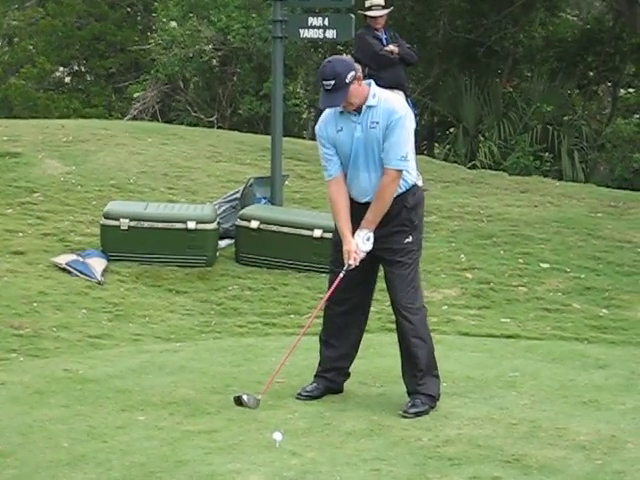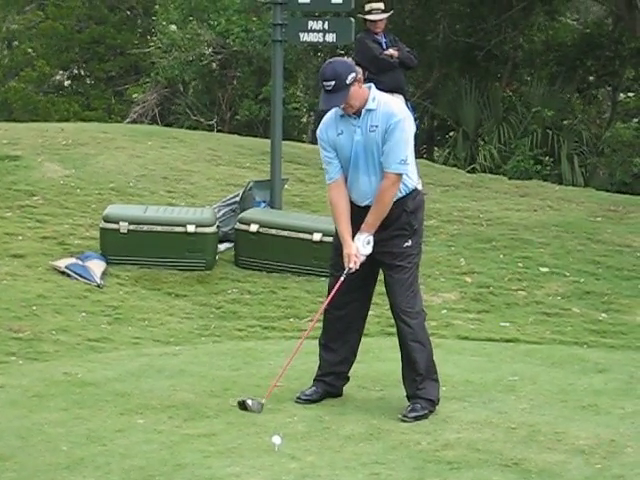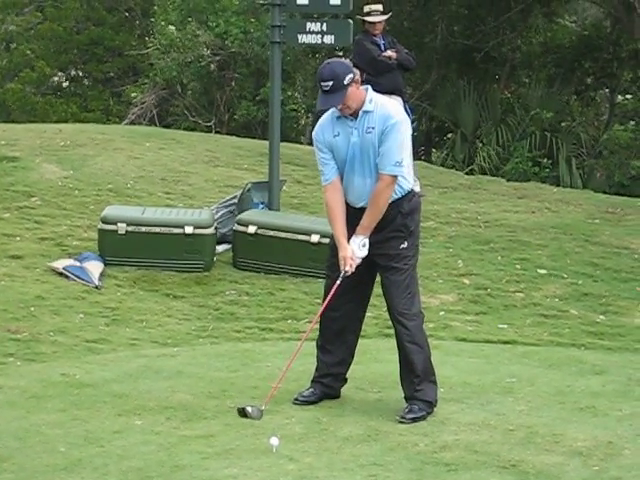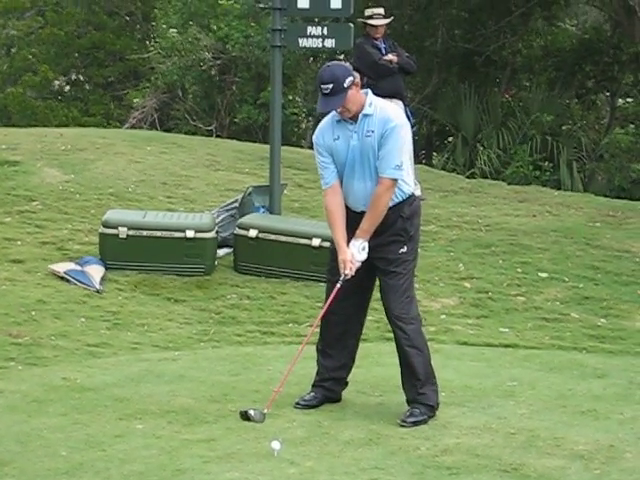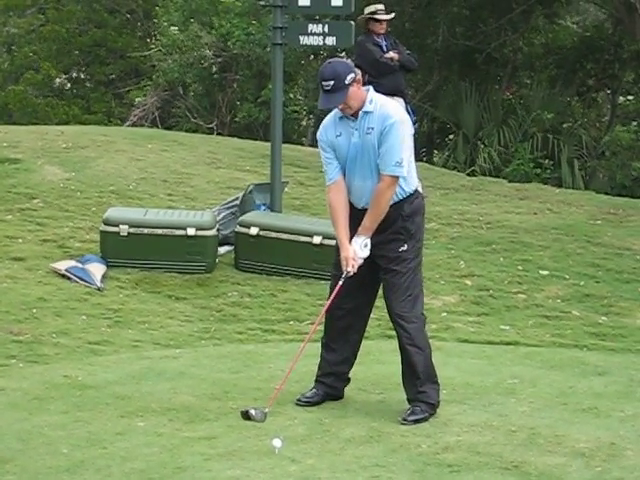
dt=0.2s
person 1, frame 1
left shoulder: (394, 110)
right shoulder: (327, 123)
left elbow: (392, 176)
right elbow: (336, 182)
left wrist: (367, 230)
right wrist: (348, 237)
left hip: (398, 209)
right hip: (355, 209)
left knee: (406, 300)
right knee: (341, 298)
left ankle: (424, 388)
right ankle: (331, 375)
person 1, frame 2
left shoulder: (394, 114)
right shoulder: (328, 126)
left elbow: (392, 180)
right elbow: (337, 185)
left wrist: (367, 234)
right wrist: (347, 241)
left hip: (399, 213)
right hip: (355, 212)
left knee: (406, 304)
right knee: (341, 302)
left ankle: (423, 392)
right ankle: (330, 379)
person 1, frame 3
left shoulder: (391, 116)
right shoulder: (324, 128)
left elbow: (387, 182)
right elbow: (332, 187)
left wrist: (362, 237)
right wrist: (343, 243)
left hip: (395, 215)
right hip: (352, 214)
left knee: (403, 307)
right knee: (338, 303)
left ankle: (421, 394)
right ankle: (327, 380)
person 1, frame 4
left shoulder: (391, 120)
right shoulder: (324, 132)
left elbow: (386, 186)
right elbow: (333, 191)
left wrist: (361, 240)
right wrist: (342, 247)
left hip: (395, 219)
right hip: (353, 218)
left knee: (401, 309)
right knee: (338, 308)
left ankle: (423, 397)
right ankle: (328, 384)
person 1, frame 5
left shoulder: (392, 117)
right shoulder: (328, 129)
left elbow: (388, 183)
right elbow: (336, 188)
left wrist: (364, 238)
right wrist: (345, 244)
left hip: (399, 216)
right hip: (357, 215)
left knee: (403, 308)
right knee: (343, 304)
left ankle: (424, 396)
right ankle: (331, 381)
person 2, frame 1
left shoulder: (392, 35)
right shoulder: (363, 36)
left elbow: (413, 57)
right elbow: (380, 59)
left wrist: (397, 51)
right wrist: (400, 56)
left hip: (398, 90)
person 2, frame 2
left shoulder: (392, 39)
right shoulder: (362, 39)
left elbow: (413, 61)
right elbow: (379, 63)
left wrist: (397, 55)
right wrist: (400, 60)
left hip: (398, 94)
person 2, frame 3
left shoulder: (390, 40)
right shoulder: (361, 41)
left elbow: (411, 62)
right elbow: (377, 64)
left wrist: (395, 56)
right wrist: (397, 62)
left hip: (396, 96)
person 2, frame 4
left shoulder: (390, 43)
right shoulder: (362, 45)
left elbow: (412, 66)
right elbow: (378, 67)
left wrist: (396, 60)
right wrist: (398, 66)
left hip: (398, 101)
person 2, frame 5
left shoulder: (392, 41)
right shoulder: (363, 42)
left elbow: (413, 62)
right elbow: (379, 66)
left wrist: (397, 57)
right wrist: (399, 63)
left hip: (398, 98)
